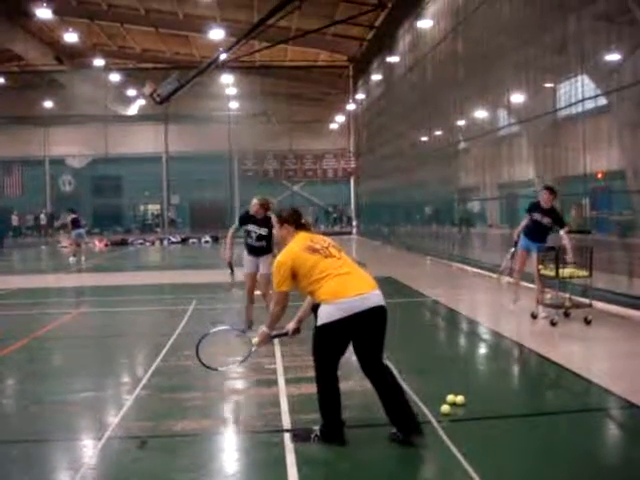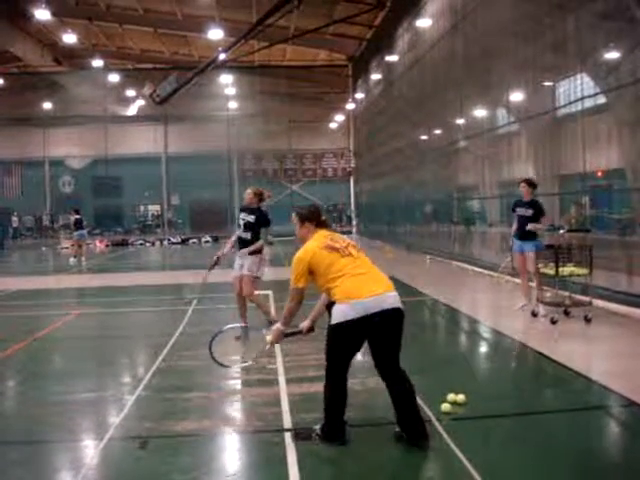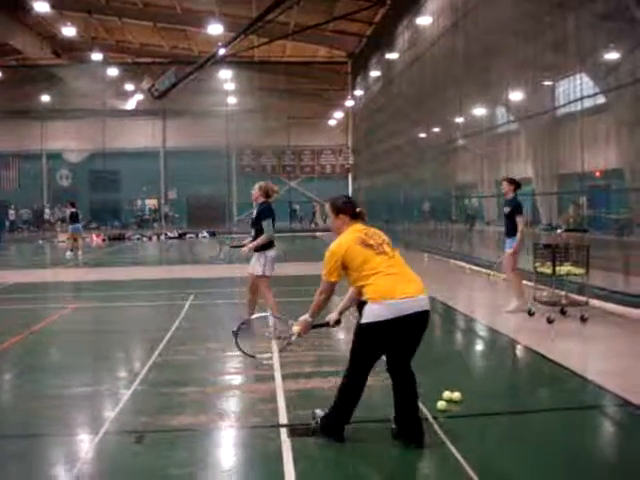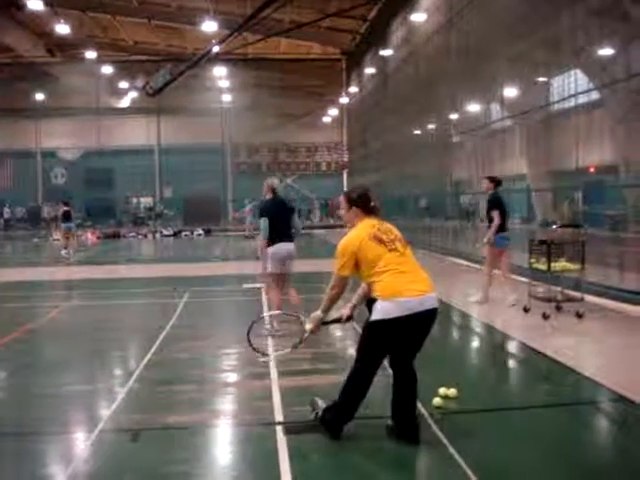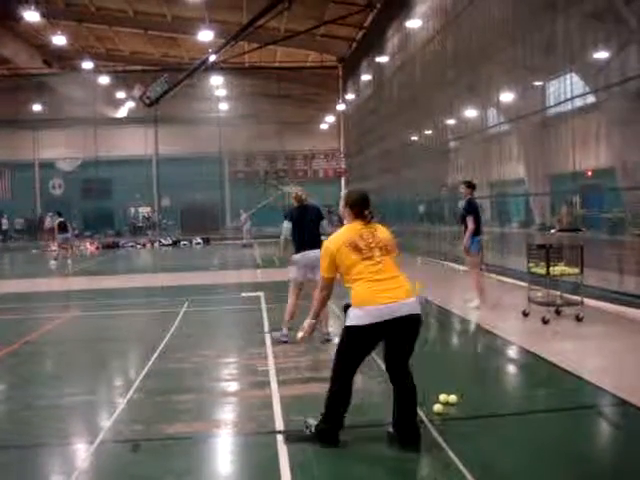
dt=0.4s
person 1, frame 1
left shoulder: (286, 257)
right shoulder: (321, 241)
left elbow: (279, 305)
left wrist: (266, 331)
right wrist: (297, 321)
left hip: (339, 310)
right hip: (373, 301)
left knee: (325, 371)
right knee: (375, 366)
left ankle: (331, 432)
right ankle: (408, 428)
person 1, frame 2
left shoulder: (305, 254)
right shoulder: (342, 240)
left elbow: (295, 300)
left wrist: (280, 327)
right wrist: (311, 320)
left hip: (354, 310)
right hip: (389, 303)
left knee: (336, 372)
right knee: (391, 369)
left ankle: (332, 431)
right ankle: (415, 432)
person 1, frame 3
left shoulder: (339, 247)
right shoulder: (376, 234)
left elbow: (324, 293)
left wrist: (308, 318)
right wrist: (339, 311)
left hip: (385, 310)
right hip: (419, 304)
left knee: (357, 370)
right knee: (401, 368)
left ankle: (332, 426)
right ankle: (411, 431)
person 1, frame 4
left shoulder: (351, 241)
right shoulder: (388, 229)
left elbow: (336, 288)
left wrist: (320, 314)
right wrist: (351, 306)
left hip: (395, 306)
right hip: (427, 302)
left knee: (364, 367)
right knee: (403, 365)
left ankle: (333, 420)
right ankle: (406, 428)
person 1, frame 5
left shoulder: (334, 242)
right shoulder: (383, 233)
left elbow: (324, 290)
left wrist: (312, 320)
left hip: (366, 313)
right hip: (406, 306)
left knee: (343, 373)
right knee: (400, 372)
left ankle: (327, 432)
right ankle: (408, 435)
person 2, frame 1
left shoulder: (270, 224)
right shoulder: (245, 217)
right elbow: (233, 230)
left wrist: (273, 262)
right wrist: (229, 251)
left hip: (265, 257)
right hip: (249, 255)
left knee: (264, 291)
right knee: (249, 290)
right ankle: (249, 321)
person 2, frame 2
left shoulder: (262, 216)
right shoulder: (242, 211)
left elbow: (263, 240)
left wrist: (249, 250)
right wrist: (226, 249)
left hip: (253, 257)
right hip: (240, 257)
left knee: (248, 293)
right knee: (238, 292)
left ankle: (270, 319)
right ankle: (244, 325)
person 2, frame 3
left shoulder: (263, 209)
right shoulder: (266, 208)
left elbow: (268, 235)
left wrist: (250, 246)
right wrist: (249, 241)
left hip: (265, 253)
right hip: (262, 253)
left knee: (265, 290)
right knee: (251, 288)
person 2, frame 4
left shoulder: (264, 206)
right shoulder: (287, 204)
left elbow: (264, 232)
right elbow: (298, 227)
left wrist: (262, 253)
left hip: (275, 248)
right hip: (289, 247)
left knee: (273, 289)
right knee: (287, 286)
person 2, frame 5
left shoulder: (291, 213)
right shoulder: (316, 210)
left elbow: (285, 234)
right elbow: (326, 231)
left wrist: (281, 250)
left hip: (300, 256)
right hip: (318, 254)
left knee: (293, 295)
left ankle: (285, 332)
right ankle: (325, 332)
person 3, frame 1
left shoulder: (555, 215)
right shoulder: (534, 206)
left elbow: (564, 233)
left wrist: (569, 253)
right wrist: (517, 231)
left hip: (540, 244)
right hip: (525, 238)
left knee: (538, 274)
right knee: (518, 269)
left ankle: (540, 304)
right ankle: (515, 295)
person 3, frame 2
left shoulder: (537, 205)
right shoulder: (516, 204)
left elbow: (544, 224)
left wrist: (536, 226)
right wrist: (511, 237)
left hip: (531, 242)
right hip: (518, 241)
left knee: (534, 272)
right knee: (521, 272)
left ankle: (539, 302)
right ankle: (527, 300)
person 3, frame 3
left shoulder: (515, 203)
right shoulder: (507, 202)
left elbow: (521, 225)
left wrist: (516, 243)
left hip: (514, 240)
right hip: (509, 239)
left knee: (508, 270)
right knee: (512, 270)
left ankle: (519, 301)
right ankle: (519, 299)
person 3, frame 4
left shoulder: (492, 199)
right shoulder: (497, 198)
left elbow: (497, 220)
left wrist: (488, 237)
left hip: (496, 236)
right hip: (504, 235)
left knee: (489, 266)
right knee: (504, 268)
left ankle: (484, 295)
right ankle: (510, 295)
person 3, frame 5
left shoulder: (469, 204)
right shoulder: (472, 203)
left elbow: (471, 226)
left wrist: (465, 242)
left hip: (472, 239)
right hip: (475, 238)
left knee: (474, 270)
right knee: (475, 269)
left ankle: (479, 299)
right ankle: (479, 296)
